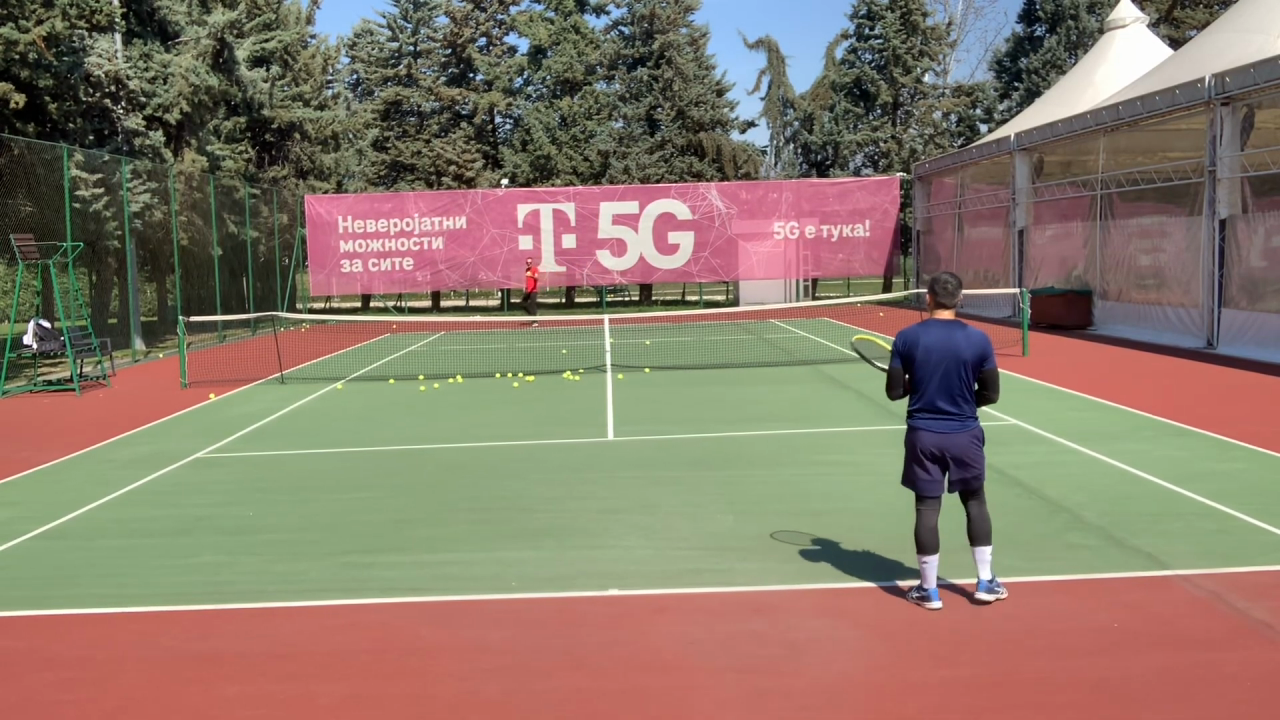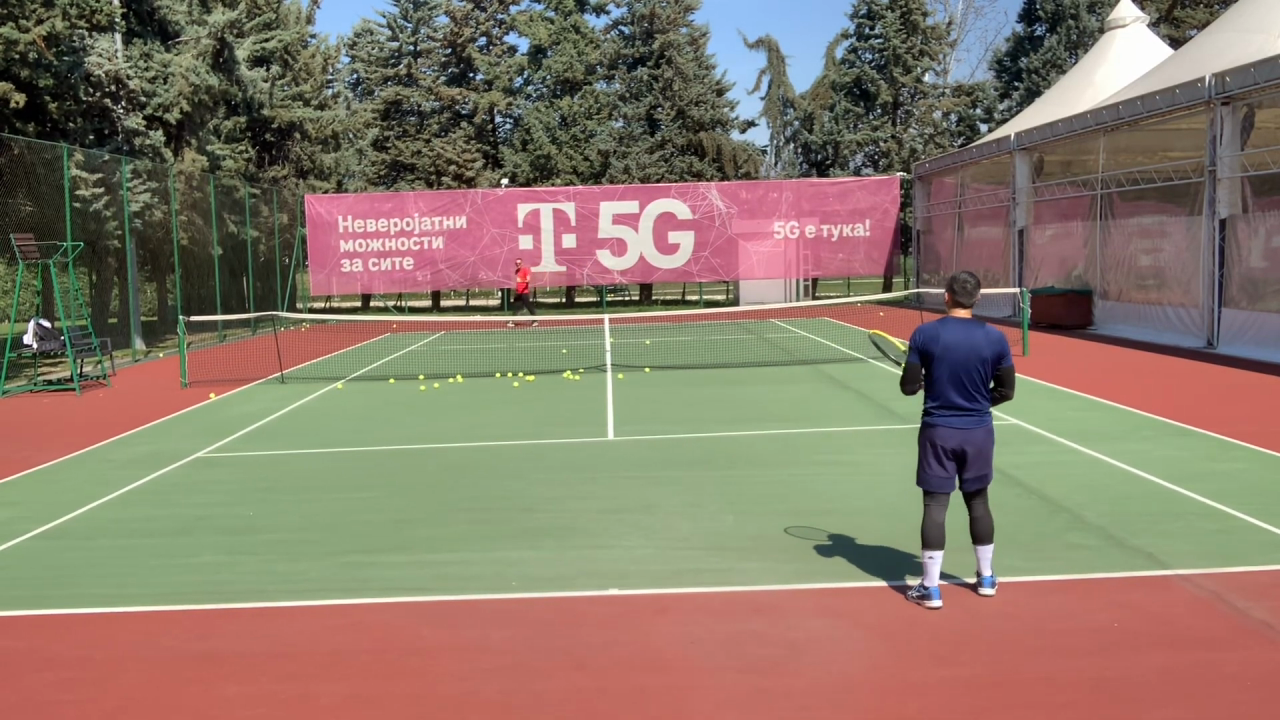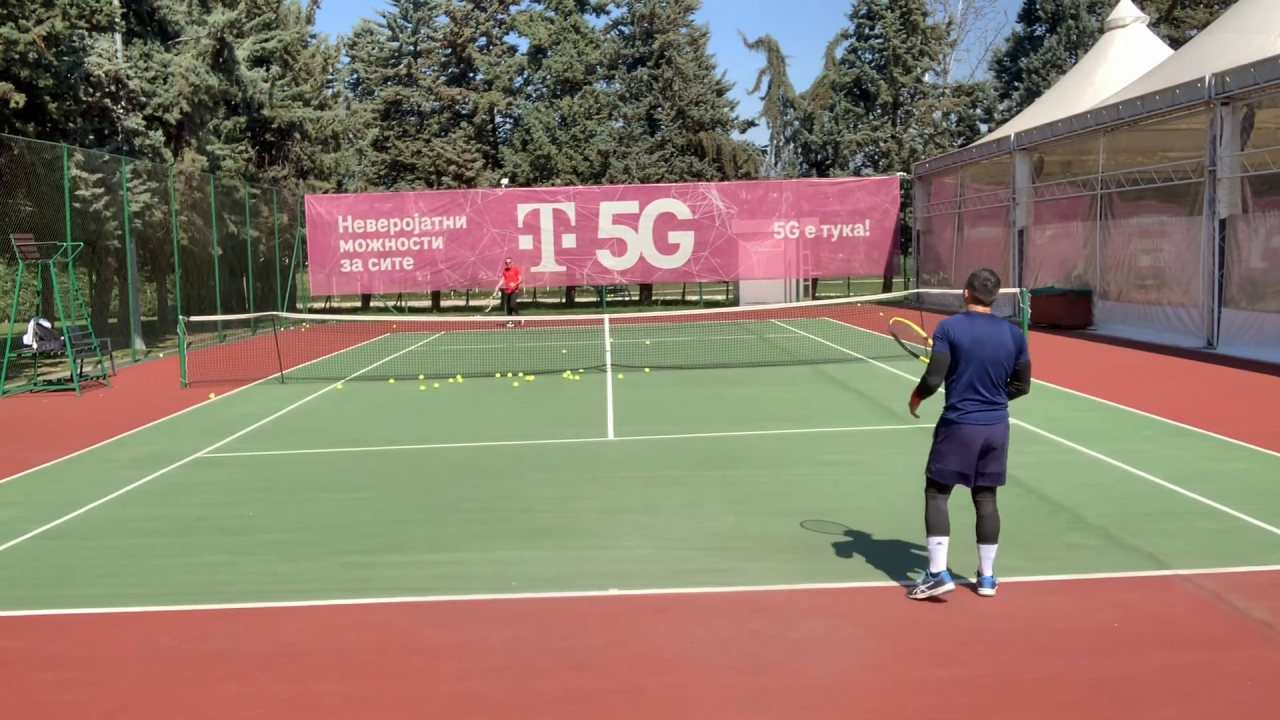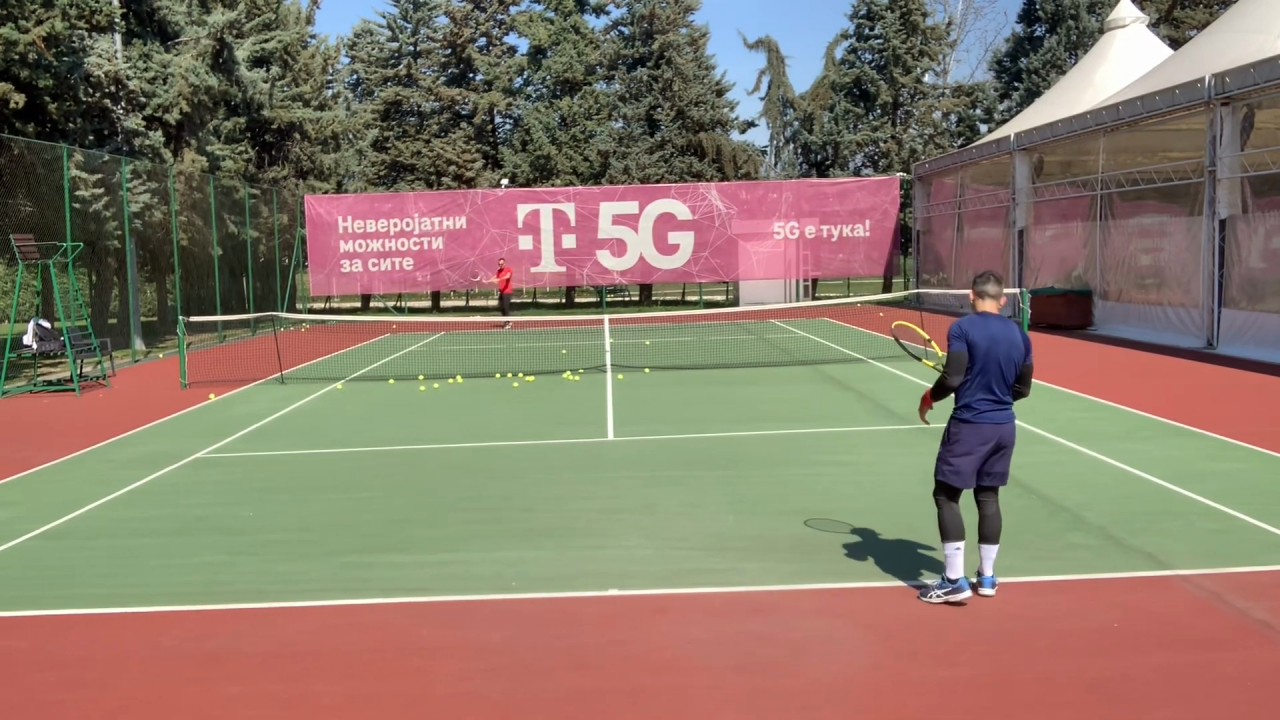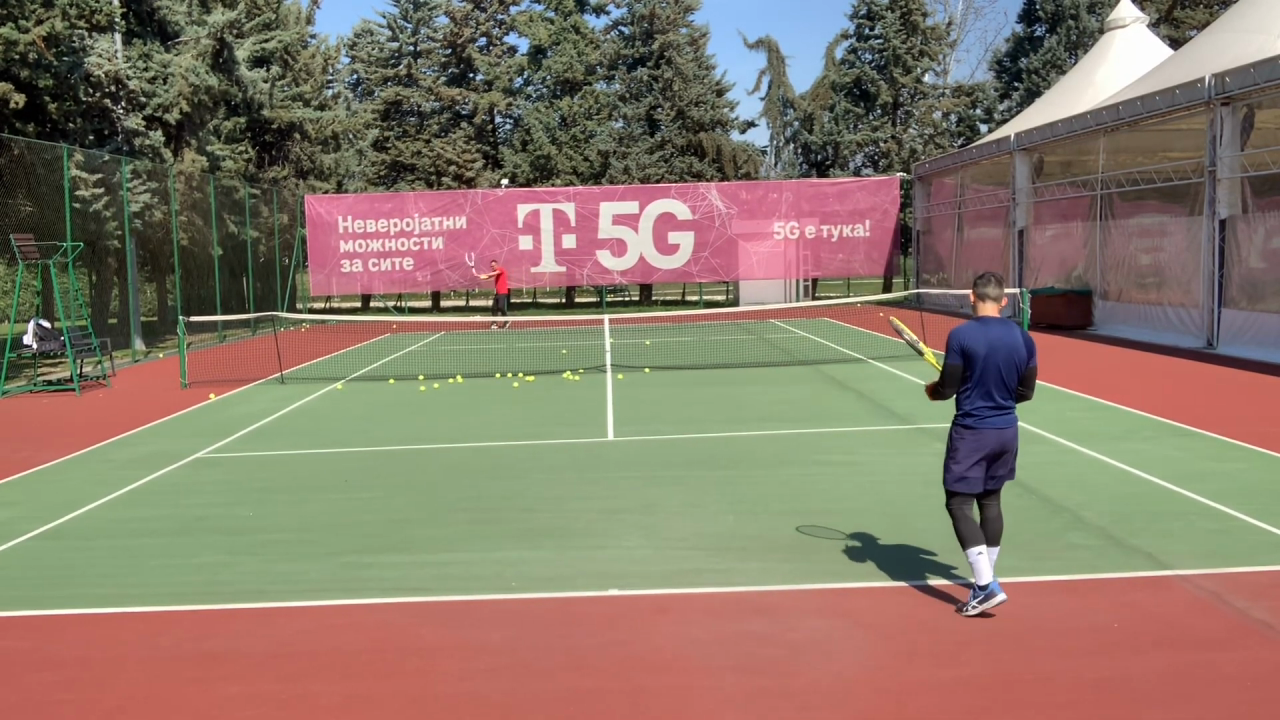
dt=0.3s
person 1, frame 1
left shoulder: (906, 338)
right shoulder: (978, 339)
left elbow: (894, 391)
right elbow: (991, 394)
left hip: (922, 435)
right hip: (964, 435)
left knee: (927, 510)
right knee: (975, 503)
left ankle: (929, 590)
right ankle: (985, 582)
person 1, frame 2
left shoulder: (924, 334)
right shoulder: (995, 338)
left elbow: (908, 387)
right elbow: (1006, 391)
left hip: (938, 431)
right hip: (978, 432)
left knee: (935, 506)
right knee: (977, 501)
left ankle: (930, 587)
right ankle: (986, 577)
person 1, frame 3
left shoulder: (949, 328)
right shoulder: (1014, 334)
left elbow: (933, 379)
right elbow: (1022, 385)
left wrist: (916, 396)
left hip: (958, 426)
right hip: (996, 427)
left knee: (937, 494)
right knee: (986, 499)
left ankle: (937, 573)
right ankle: (987, 577)
person 1, frame 4
left shoulder: (963, 327)
right shoulder: (1020, 334)
left elbow: (952, 378)
right elbow: (1022, 389)
left wrist: (928, 397)
left hip: (969, 426)
right hip: (1004, 426)
left knee: (946, 496)
right knee: (988, 497)
left ankle: (956, 580)
right ankle: (986, 577)
person 1, frame 5
left shoulder: (961, 335)
right shoulder: (1023, 338)
left elbow: (948, 388)
right elbow: (1026, 391)
left wrist: (931, 390)
left hip: (971, 432)
right hip: (1006, 431)
left knee: (959, 505)
right knee: (990, 500)
left ankle: (986, 585)
right ankle: (986, 578)
